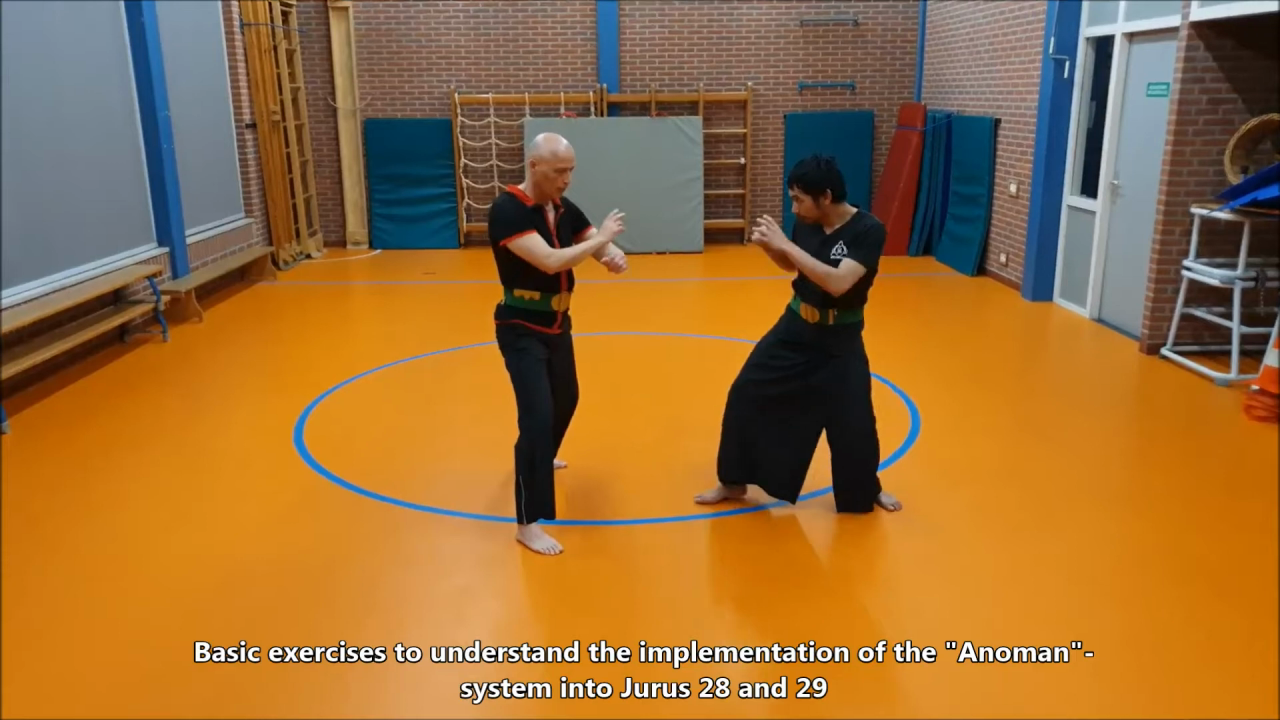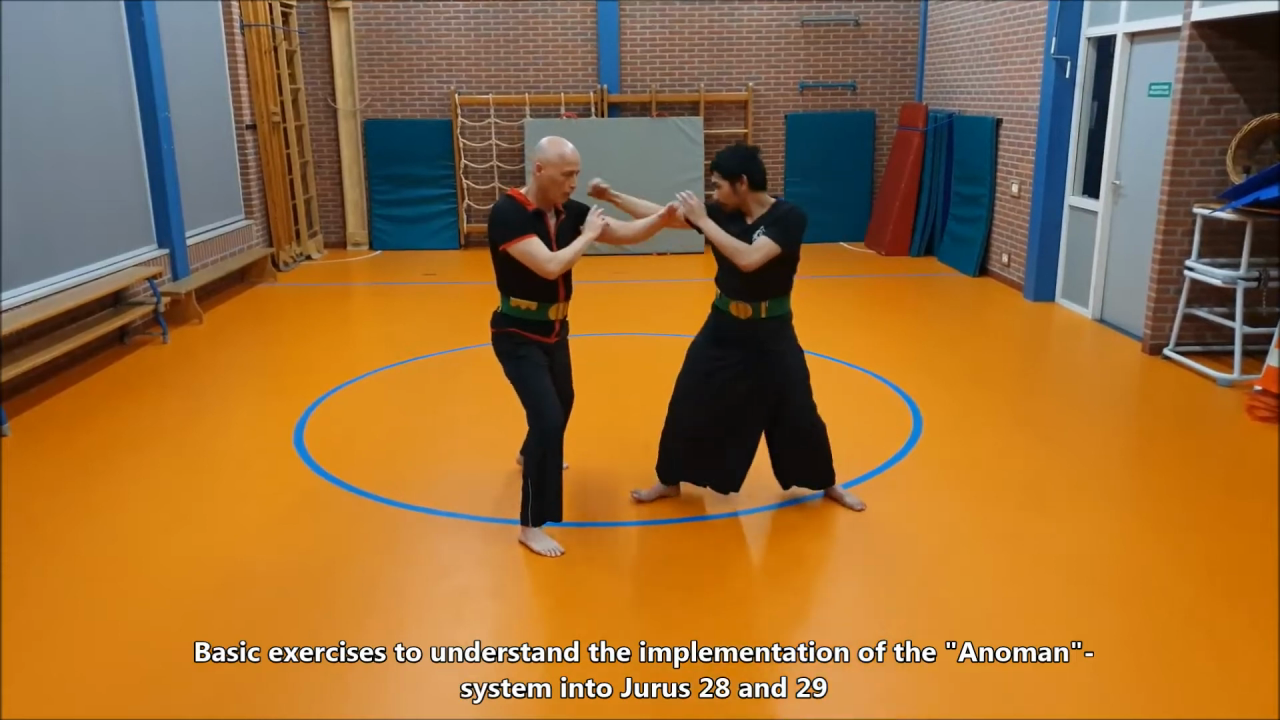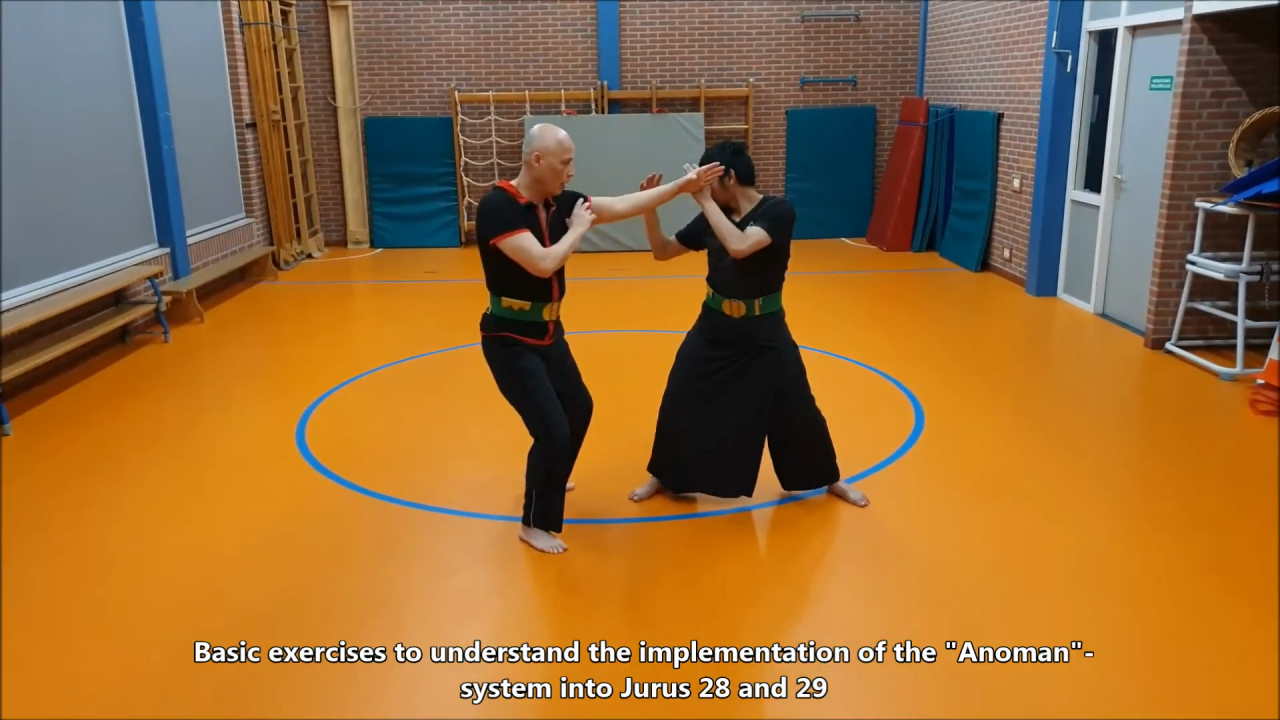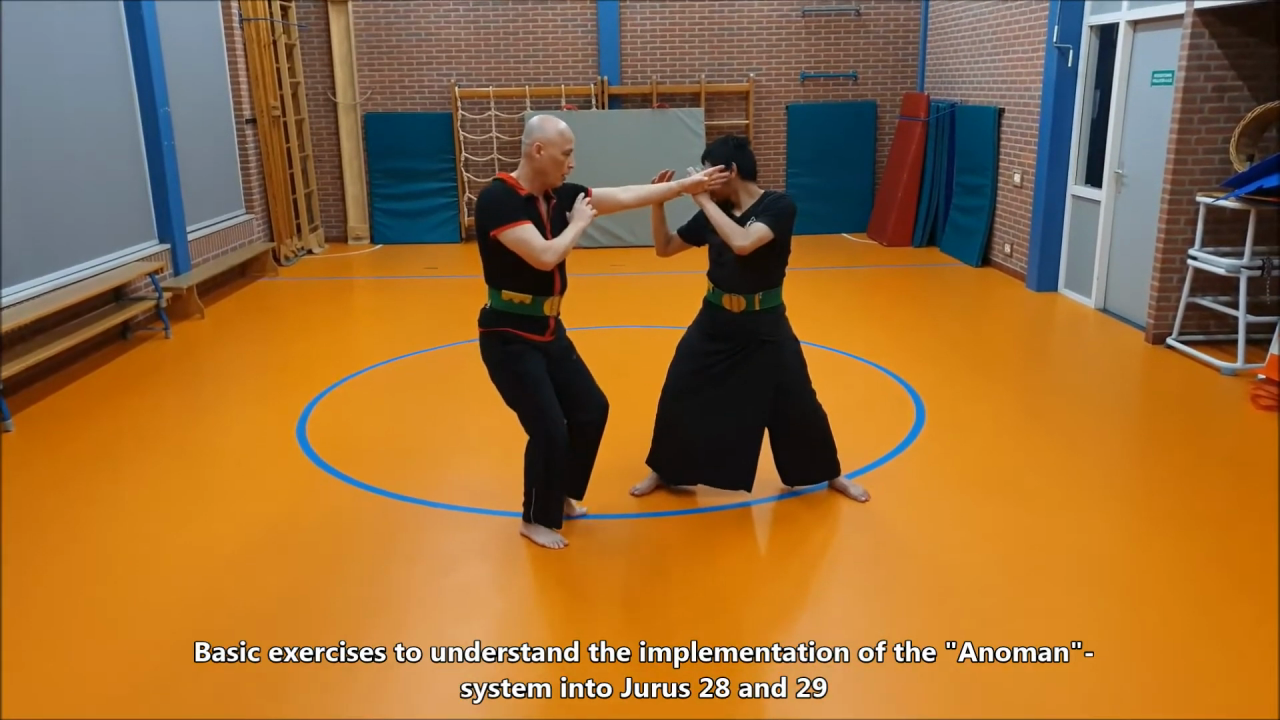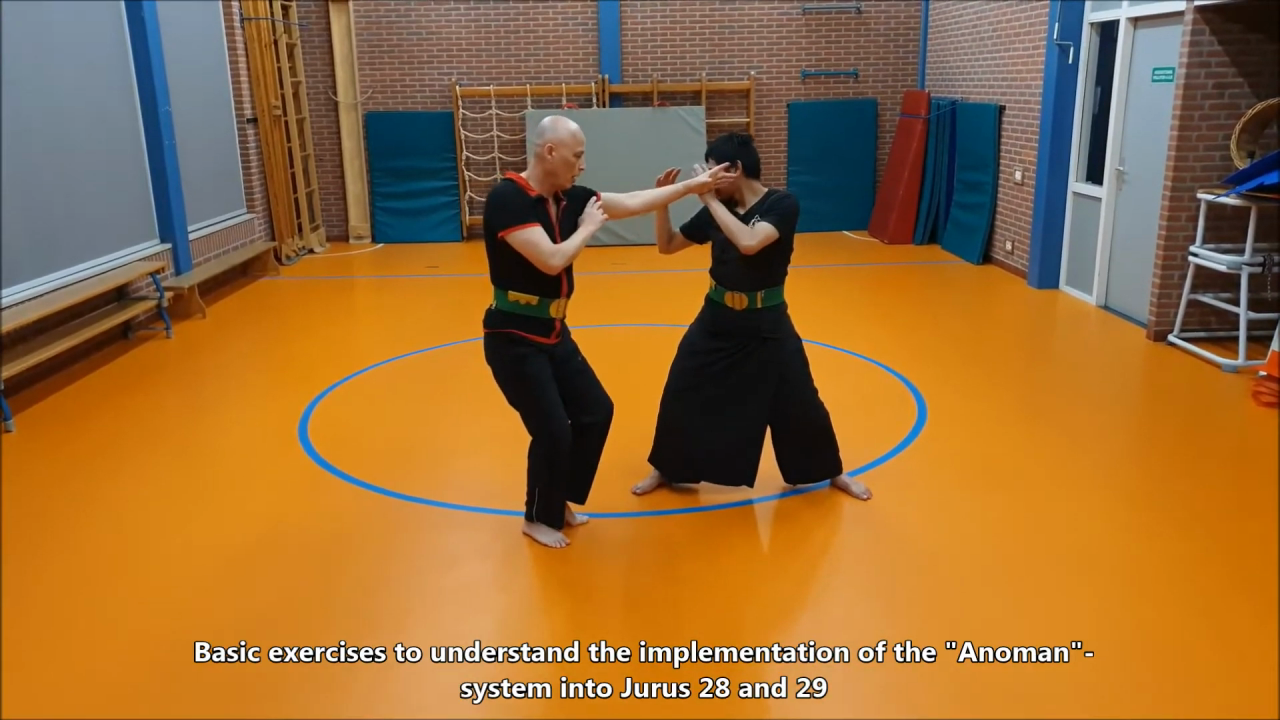
dt=0.5s
person 1, frame 1
left shoulder: (564, 208)
right shoulder: (507, 210)
left elbow: (601, 246)
right elbow: (549, 260)
left wrist: (615, 256)
right wrist: (601, 239)
left hip: (557, 324)
right hip: (521, 329)
left knee: (564, 399)
right knee: (538, 415)
left ankle: (539, 457)
right ankle: (528, 524)
person 1, frame 2
left shoulder: (569, 210)
right shoulder: (507, 214)
left elbow: (625, 232)
right elbow: (549, 265)
left wrist: (660, 218)
right wrist: (587, 234)
left hip: (553, 330)
right hip: (517, 335)
left knee: (559, 405)
right knee: (548, 418)
left ankle: (531, 456)
right ankle: (532, 525)
person 1, frame 3
left shoulder: (559, 202)
right shoulder: (498, 207)
left elbow: (622, 206)
right elbow: (542, 263)
left wrist: (681, 186)
right wrist: (578, 229)
left hip: (548, 333)
right hip: (510, 341)
left knee: (578, 409)
right knee: (553, 431)
left ankle: (547, 482)
right ankle: (534, 524)
person 1, frame 4
left shoulder: (559, 195)
right shoulder: (497, 199)
left elbow: (625, 197)
right elbow: (545, 256)
left wrist: (686, 185)
right wrist: (579, 222)
left hip: (548, 330)
right hip: (509, 337)
left knee: (591, 409)
right knee: (548, 429)
left ankle: (561, 495)
right ankle: (537, 519)
person 1, frame 5
left shoulder: (568, 197)
right shoulder: (506, 198)
left elbow: (629, 202)
right elbow: (551, 259)
left wrist: (692, 185)
right wrist: (588, 227)
left hip: (553, 332)
right hip: (514, 338)
left knee: (595, 412)
right knee: (552, 430)
left ankle: (558, 502)
right ankle: (539, 518)
person 2, frame 1
left shoulder: (868, 231)
right shoulder: (806, 223)
left elbow: (838, 283)
left wrist: (787, 243)
right wrist: (767, 244)
left hip: (838, 340)
right hip: (793, 328)
left knee: (853, 422)
right knee: (745, 396)
left ankle: (866, 489)
right ankle: (730, 484)
person 2, frame 2
left shoulder: (789, 217)
right shoulder: (724, 213)
left elbow: (748, 259)
right elbow: (664, 215)
left wrist: (703, 221)
right wrist: (612, 197)
left hip: (771, 333)
right hip: (723, 328)
left knee: (798, 412)
right knee: (688, 406)
left ankle: (828, 484)
right ankle: (668, 481)
person 2, frame 3
left shoulder: (778, 211)
right shoulder: (713, 216)
left elbow: (740, 246)
right elbow: (661, 251)
left wrist: (705, 202)
right wrist: (649, 207)
left hip: (764, 330)
right hip: (714, 326)
left knee: (797, 410)
right knee: (679, 403)
left ankle: (830, 479)
right ankle: (663, 477)
person 2, frame 4
left shoulder: (779, 207)
right shoulder: (715, 211)
left elbow: (743, 243)
right elbow: (664, 247)
left wrist: (704, 201)
right wrist: (658, 202)
left hip: (764, 325)
right hip: (714, 321)
left knee: (798, 404)
right knee: (677, 398)
left ankle: (831, 474)
right ankle: (663, 471)
person 2, frame 5
left shoulder: (782, 204)
right shoulder: (718, 209)
left elbow: (749, 242)
right elbow: (667, 245)
left wrist: (710, 200)
left hip: (766, 323)
right hip: (716, 319)
left knee: (799, 403)
right knee: (679, 396)
left ankle: (833, 472)
right ankle: (665, 469)
